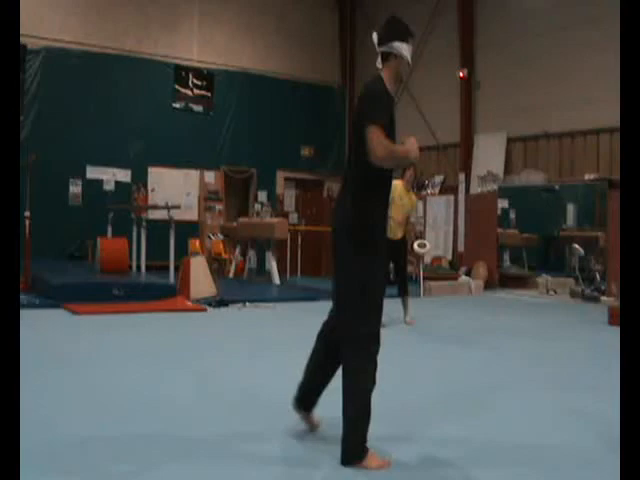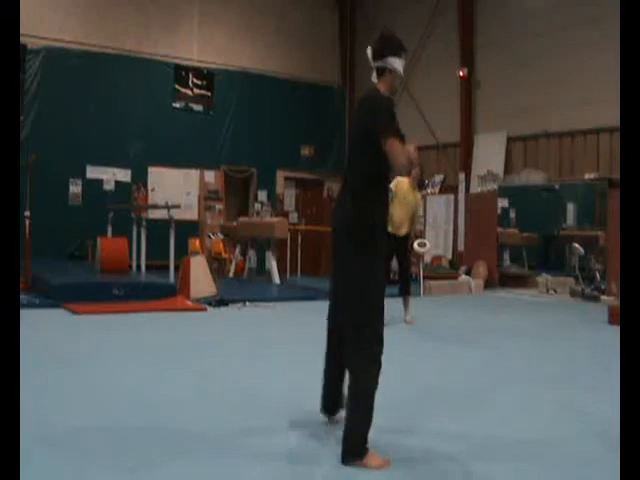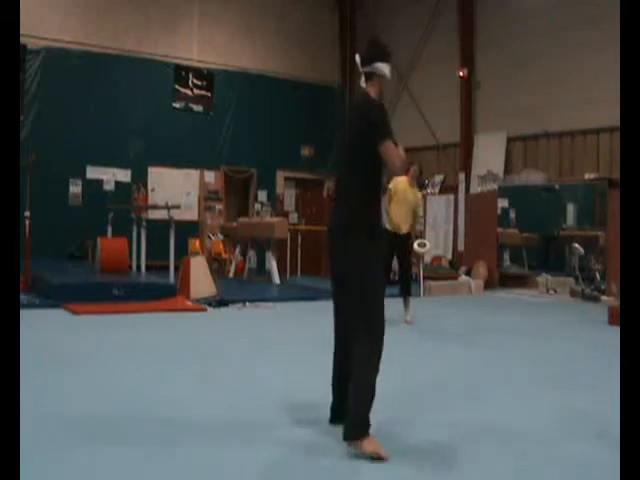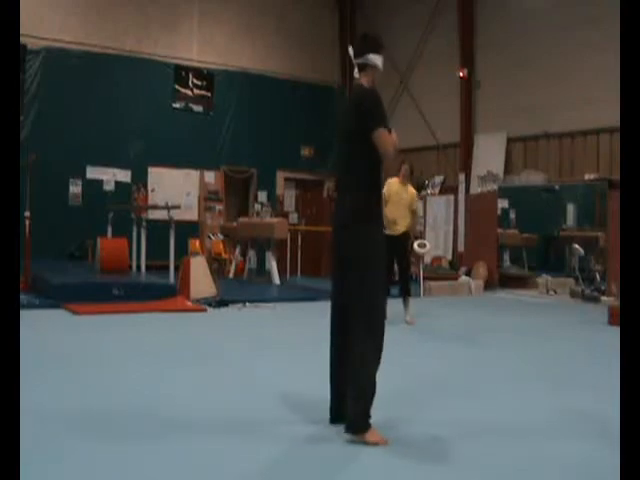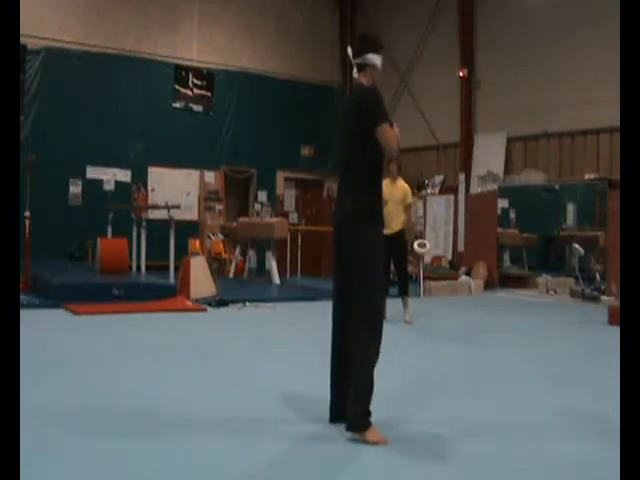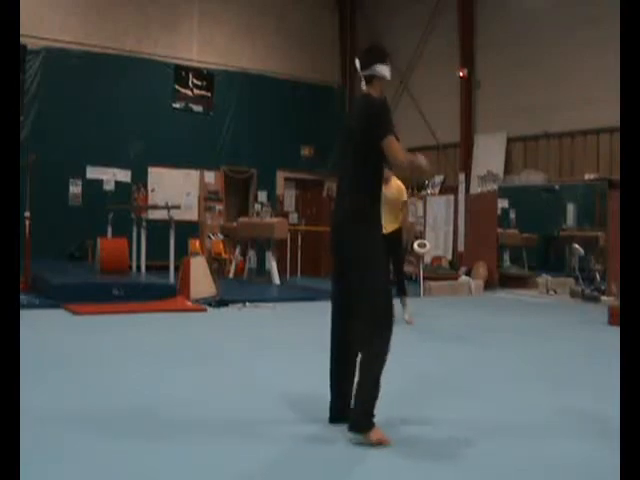
dt=0.2s
person 1, frame 1
left shoulder: (378, 92)
right shoulder: (378, 93)
right elbow: (378, 153)
right wrist: (410, 151)
left hip: (352, 221)
right hip: (362, 226)
left knee: (342, 317)
right knee: (362, 331)
left ankle: (305, 399)
right ankle: (354, 448)
person 1, frame 2
left shoulder: (367, 103)
right shoulder: (380, 104)
right elbow: (399, 163)
right wrist: (410, 153)
left hip: (347, 225)
right hip: (364, 231)
left knee: (343, 318)
right knee: (366, 334)
left ankle: (331, 400)
right ankle: (356, 446)
person 1, frame 3
left shoulder: (356, 107)
right shoulder: (372, 107)
right elbow: (394, 165)
right wrist: (400, 154)
left hip: (342, 226)
right hip: (361, 228)
left knee: (347, 317)
right knee: (368, 324)
left ankle: (341, 409)
right ankle: (358, 428)
person 1, frame 4
left shoulder: (352, 101)
right shoulder: (368, 97)
right elbow: (386, 152)
right wrist: (394, 139)
left hip: (344, 218)
right hip: (363, 220)
left knee: (344, 313)
right knee: (368, 318)
left ankle: (340, 409)
right ankle: (358, 420)
person 1, frame 5
left shoulder: (351, 101)
right shoulder: (368, 95)
right elbow: (390, 147)
right wrist: (396, 135)
left hip: (345, 217)
right hip: (363, 219)
left knee: (346, 312)
right knee: (368, 316)
left ankle: (340, 408)
right ankle: (358, 418)
person 1, frame 6
left shoulder: (357, 109)
right shoulder: (376, 107)
right elbow: (398, 159)
left wrist: (407, 166)
right wrist: (420, 164)
left hip: (344, 225)
right hip: (362, 226)
left knee: (346, 319)
right knee: (377, 319)
left ankle: (341, 408)
right ankle: (362, 420)
person 2, frame 1
left shoulder: (413, 198)
right shoulder: (393, 186)
left elbow: (407, 220)
left wrist: (407, 237)
right wrist: (392, 219)
left hip: (400, 239)
right hip: (386, 236)
left knee: (402, 275)
left ankle: (406, 314)
person 2, frame 2
left shoulder: (418, 197)
right shoulder: (398, 182)
left elbow: (413, 219)
right elbow: (387, 201)
left wrist: (410, 237)
right wrist: (392, 220)
left hip: (404, 236)
right hip: (389, 233)
left knee: (405, 272)
left ankle: (407, 312)
person 2, frame 3
left shoulder: (418, 195)
right shoulder: (396, 181)
left elbow: (415, 217)
right elbow: (386, 201)
left wrist: (411, 236)
right wrist: (391, 220)
left hip: (405, 235)
right hip: (389, 231)
left knee: (406, 272)
right knee: (384, 269)
left ankle: (407, 312)
person 2, frame 4
left shoulder: (412, 193)
right shoulder: (389, 184)
left elbow: (414, 216)
right elbow: (382, 204)
left wrist: (411, 239)
right wrist: (385, 219)
left hip: (403, 235)
right hip: (387, 234)
left knee: (404, 272)
right knee: (386, 271)
left ankle: (407, 312)
person 2, frame 5
left shoulder: (404, 187)
right shoulder: (381, 184)
left elbow: (408, 212)
left wrist: (407, 234)
left hip: (398, 233)
right hip: (383, 233)
left knee: (402, 271)
right knee: (383, 271)
left ankle: (406, 311)
person 2, frame 6
left shoulder: (399, 185)
left elbow: (404, 208)
left wrist: (403, 231)
left hip: (395, 232)
right hip: (381, 233)
left knee: (398, 271)
left ankle: (405, 310)
